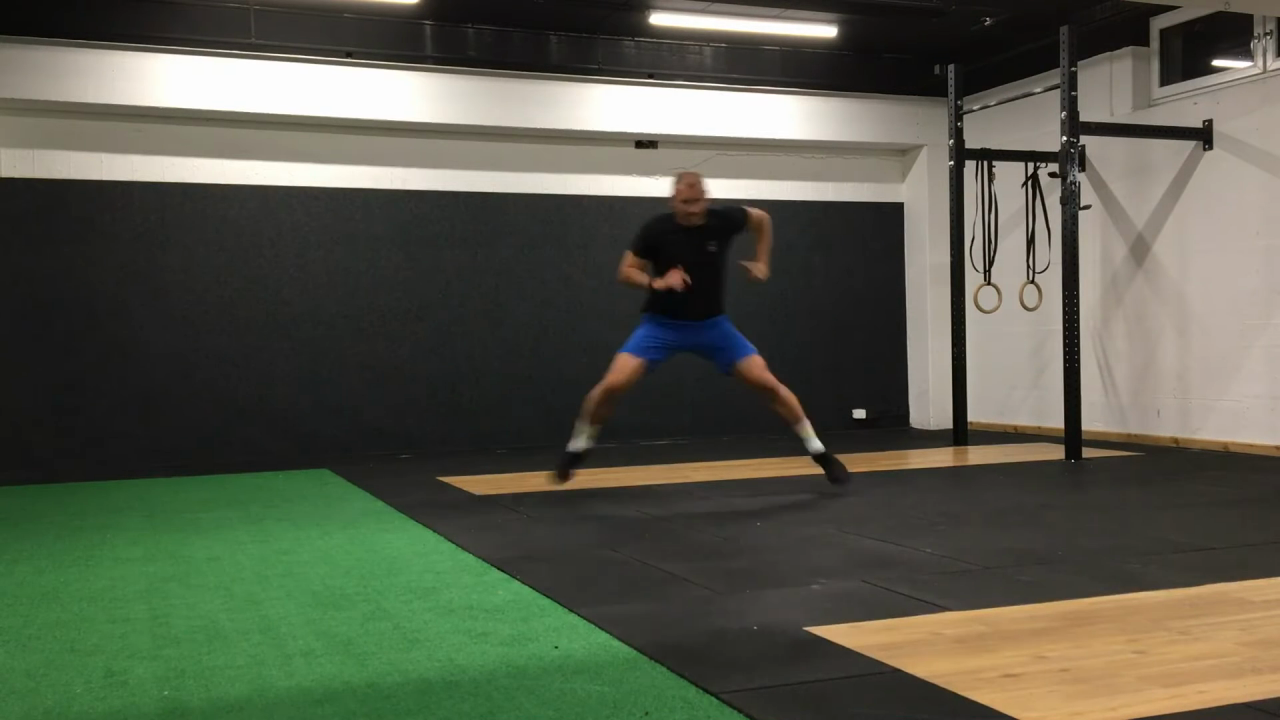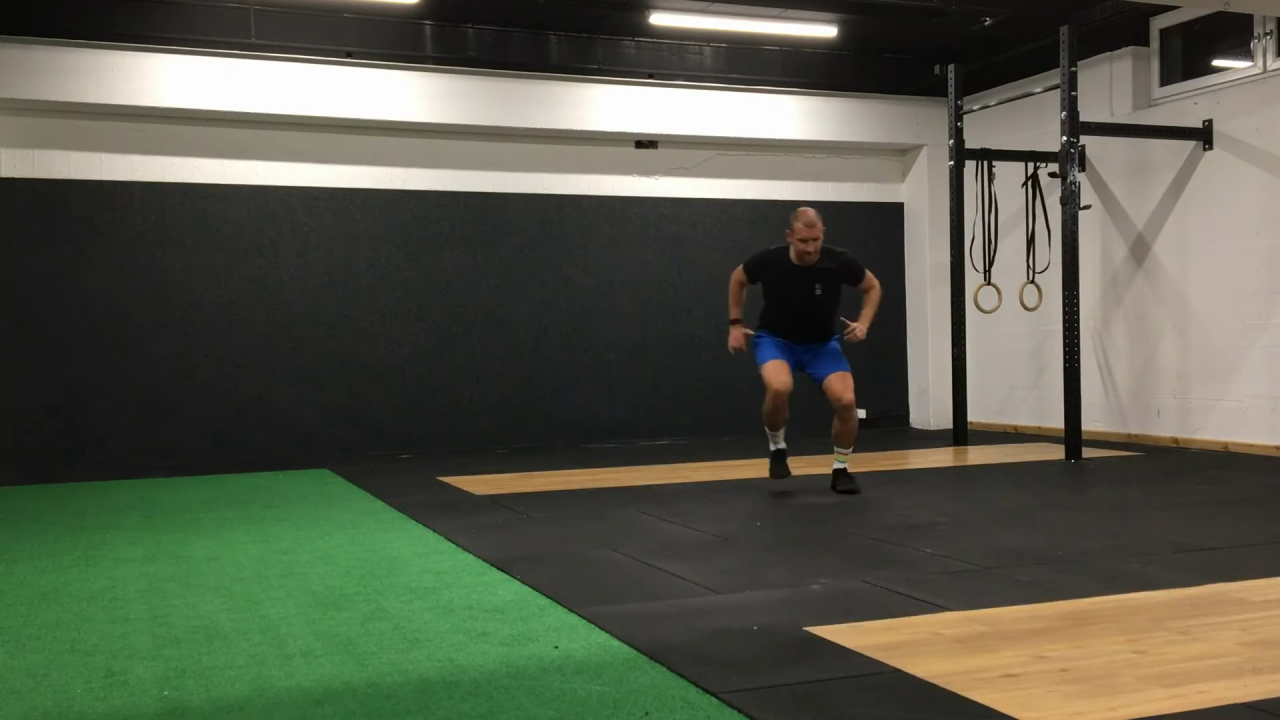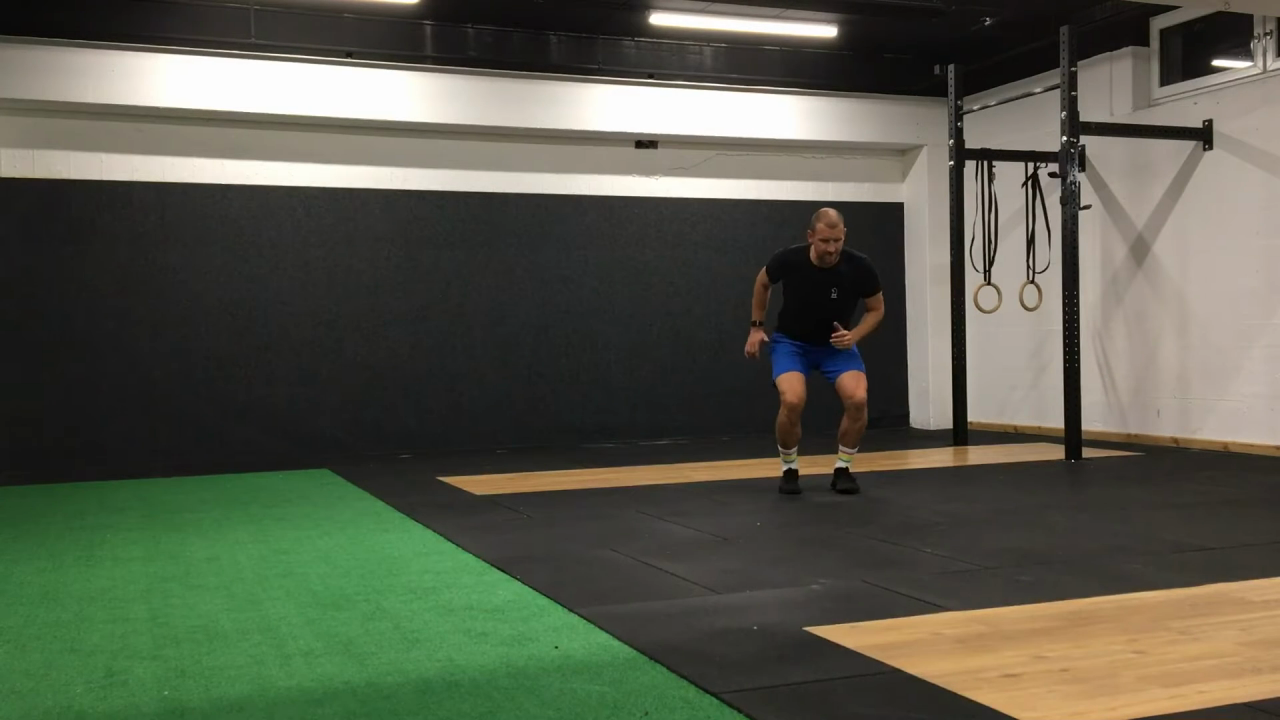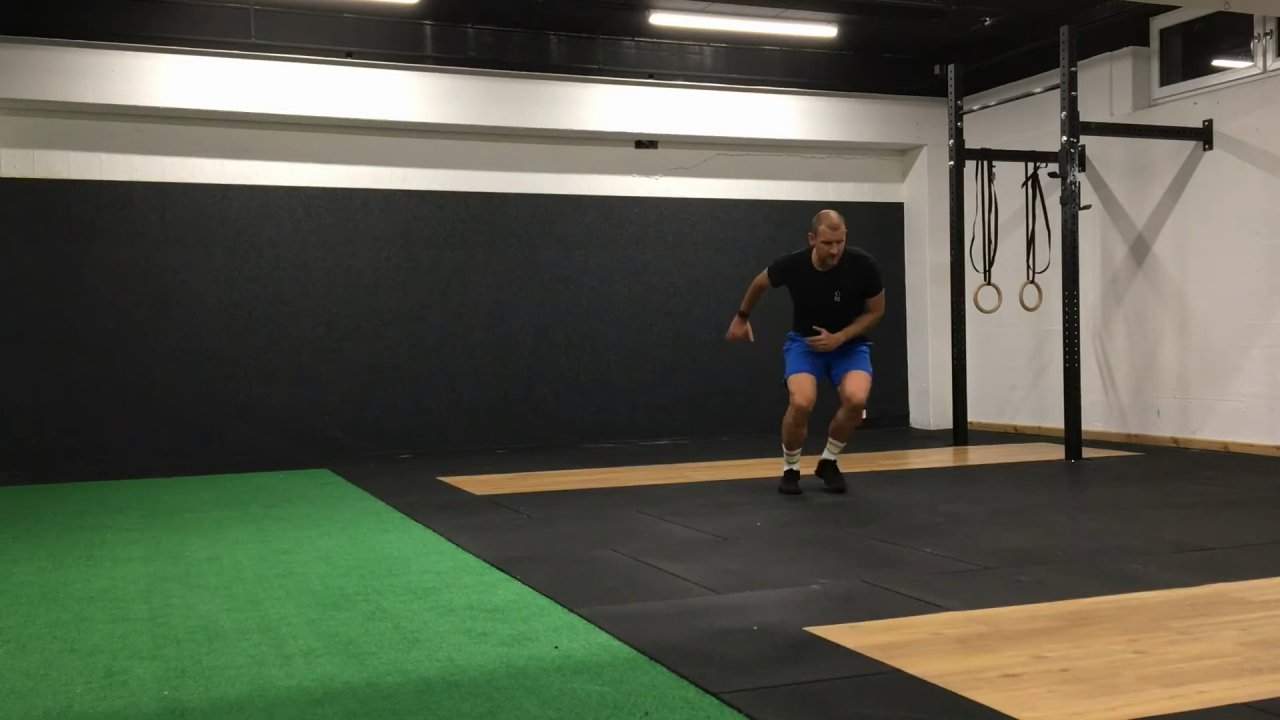
dt=0.4s
person 1, frame 1
left shoulder: (723, 219)
right shoulder: (656, 230)
left elbow: (762, 219)
right elbow: (626, 271)
left wrist: (762, 262)
right wrist: (656, 283)
left hip: (711, 324)
right hip: (662, 323)
left knee: (767, 384)
right knee: (614, 384)
left ankle: (817, 451)
right ankle: (579, 447)
person 1, frame 2
left shoulder: (839, 262)
right shoulder: (768, 261)
left elbow: (872, 286)
right elbow: (738, 279)
left wrist: (863, 323)
right wrist: (736, 324)
left hip: (821, 344)
right hip: (775, 340)
left knee: (846, 400)
right knee: (780, 388)
left ankle: (840, 470)
right ankle: (777, 446)
person 1, frame 3
left shoulder: (859, 267)
right shoulder: (788, 260)
left elbow: (876, 309)
right elbow: (762, 282)
left wrist: (854, 336)
right wrist: (756, 327)
left hip: (836, 344)
right hip: (790, 342)
left knee: (857, 399)
right knee: (792, 402)
left ankle: (842, 469)
right ankle: (789, 469)
person 1, frame 4
left shoulder: (863, 265)
right shoulder: (792, 265)
left elbow: (876, 311)
right elbow: (761, 283)
left wrist: (838, 338)
right wrist: (742, 317)
left hip: (849, 344)
right hip: (804, 343)
left knee: (856, 399)
right knee: (802, 403)
left ankle: (828, 462)
right ankle: (791, 470)
